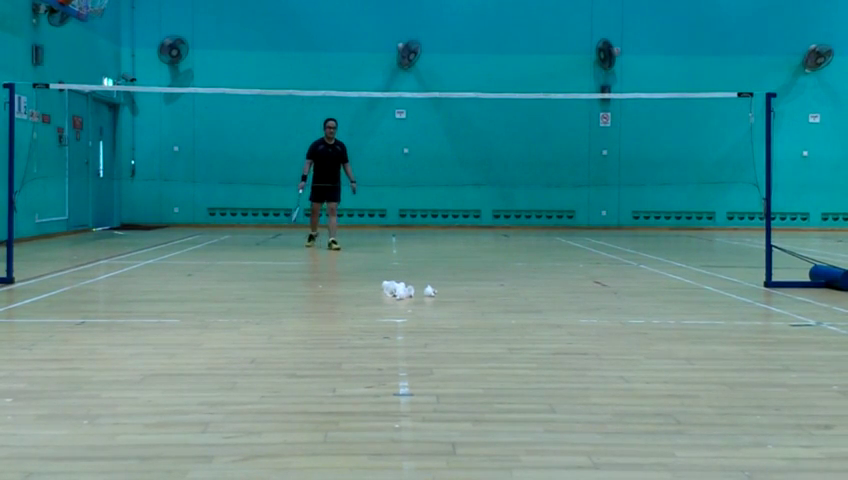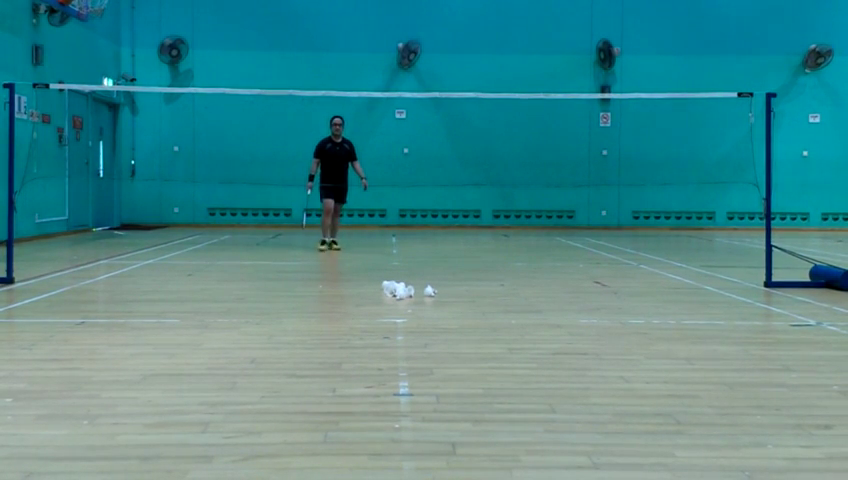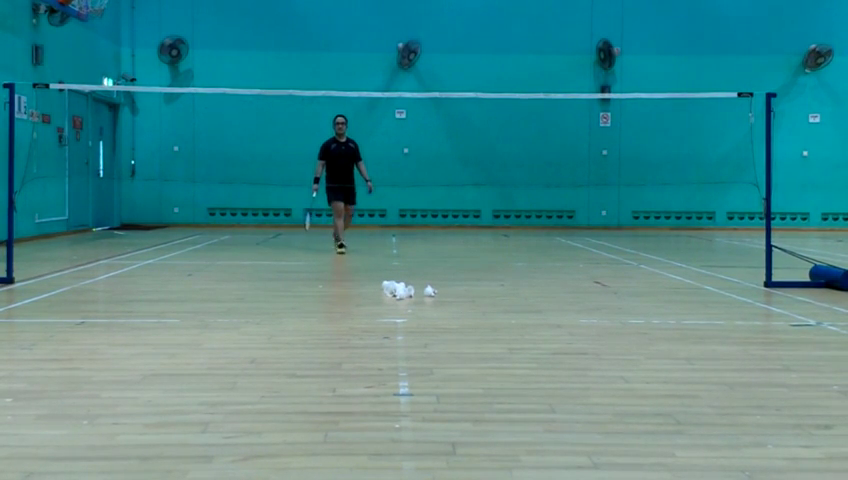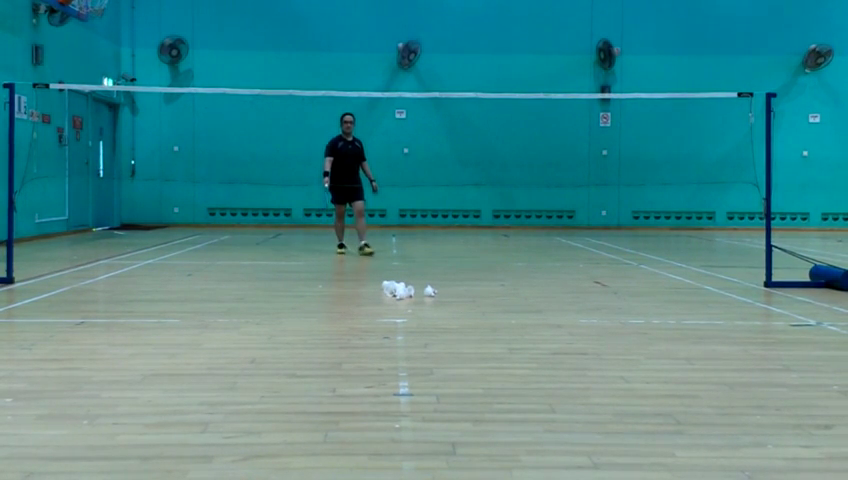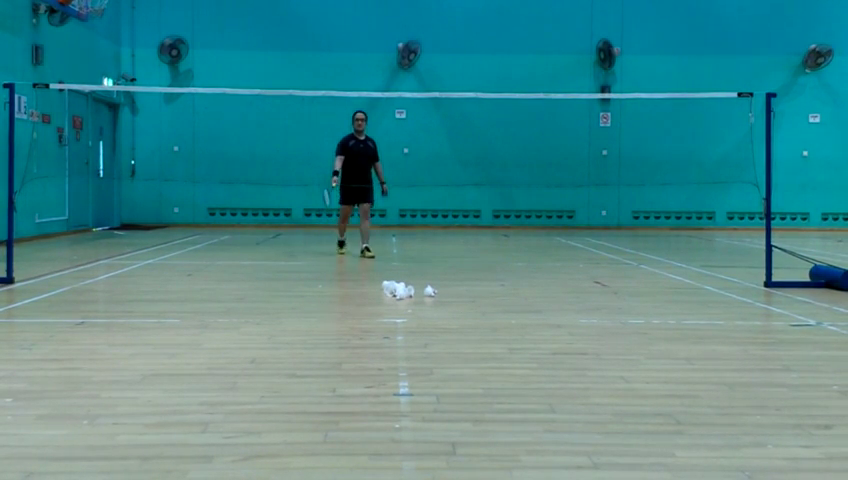
dt=0.3s
person 1, frame 1
left shoulder: (341, 146)
right shoulder: (316, 145)
left elbow: (346, 164)
right elbow: (308, 162)
left wrist: (352, 181)
right wrist: (303, 179)
left hip: (334, 185)
right hip: (318, 184)
left knee: (332, 212)
right knee: (315, 211)
left ankle: (332, 240)
right ankle: (313, 233)
person 1, frame 2
left shoulder: (348, 145)
right shoulder: (323, 144)
left elbow: (355, 163)
right elbow: (316, 162)
left wrist: (363, 177)
right wrist: (311, 179)
left hip: (341, 185)
right hip: (326, 184)
left knee: (336, 213)
right knee: (328, 210)
left ankle: (333, 240)
right ankle: (324, 239)
person 1, frame 3
left shoulder: (353, 144)
right shoulder: (327, 145)
left elbow: (359, 163)
right elbow: (321, 164)
left wrist: (367, 180)
right wrist: (316, 182)
left hip: (350, 185)
right hip: (333, 185)
left knee: (348, 215)
right knee: (338, 213)
left ankle: (337, 234)
right ankle: (340, 243)
person 1, frame 4
left shoulder: (358, 143)
right shoulder: (334, 143)
left elbow: (363, 163)
right elbow: (328, 160)
left wrist: (372, 180)
right wrist: (326, 175)
left hip: (355, 185)
right hip: (338, 185)
left knee: (360, 212)
right knee: (340, 215)
left ankle: (363, 244)
right ankle: (341, 243)
person 1, frame 5
left shoulder: (371, 143)
right shoulder: (345, 141)
left elbow: (376, 164)
right elbow: (339, 159)
left wrist: (382, 182)
right wrist: (336, 174)
left hip: (366, 186)
right hip: (348, 185)
left knee: (365, 216)
right knee: (345, 215)
left ankle: (365, 247)
right ankle: (341, 240)
